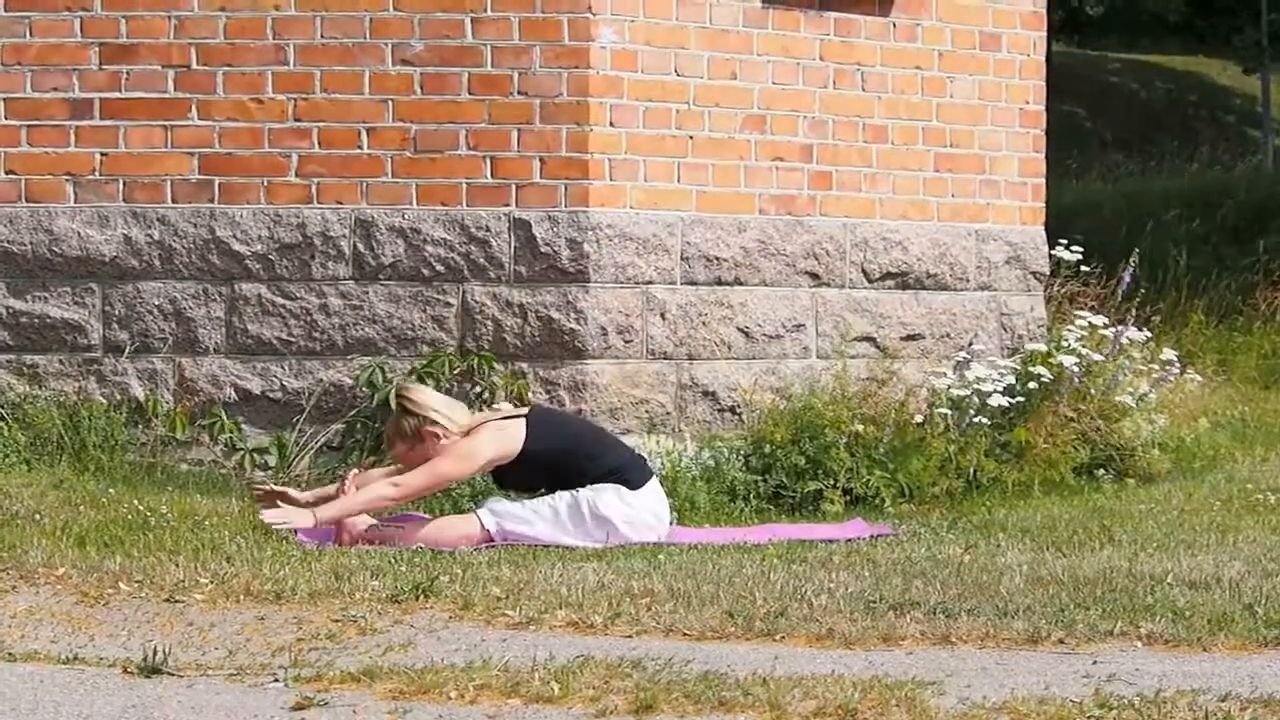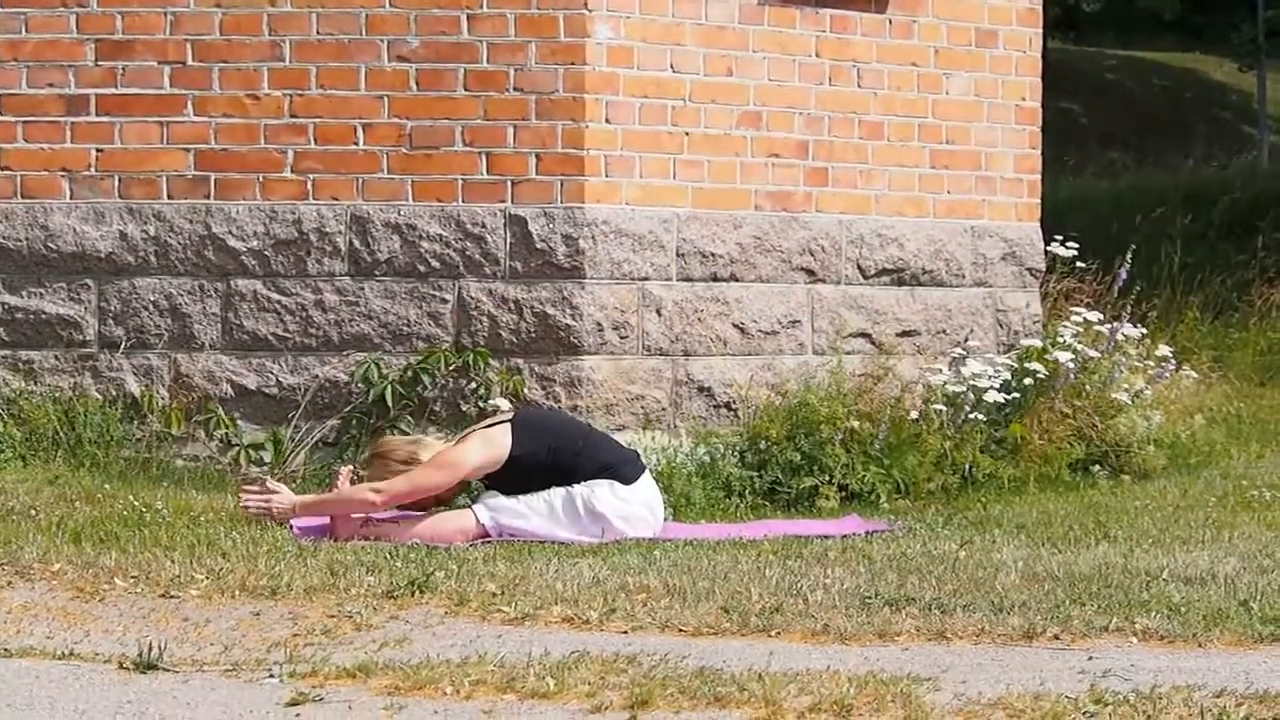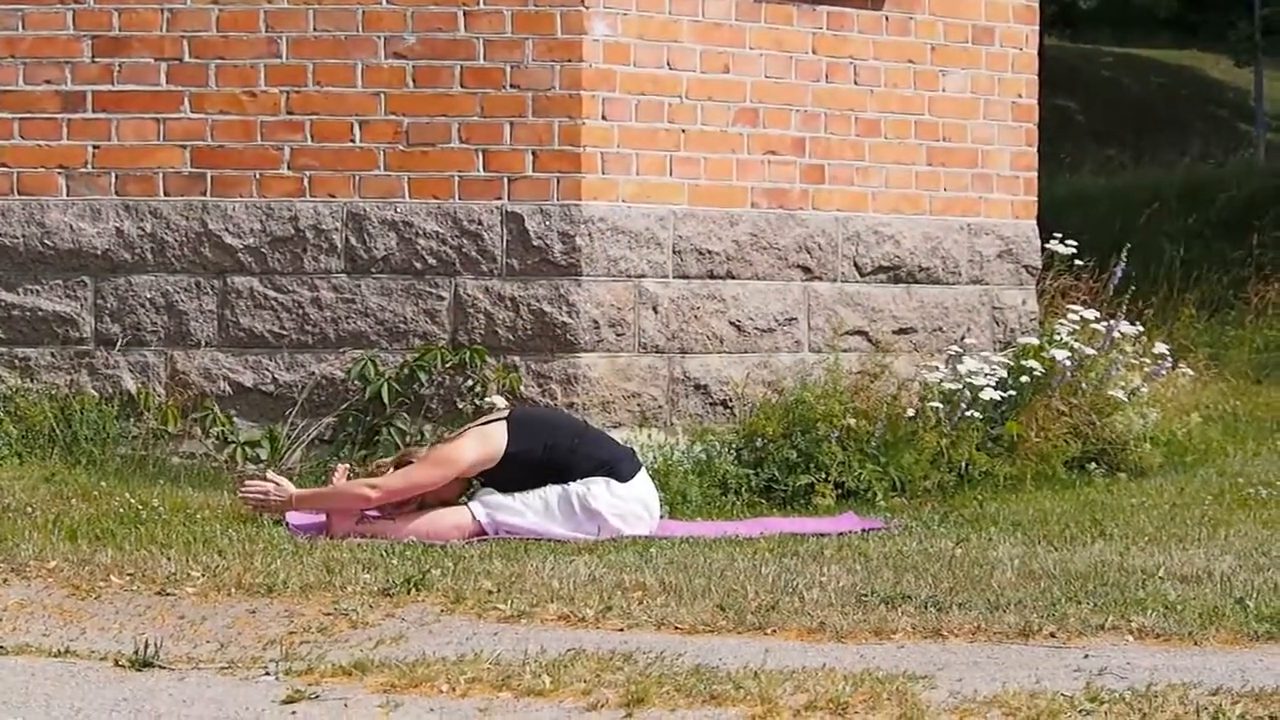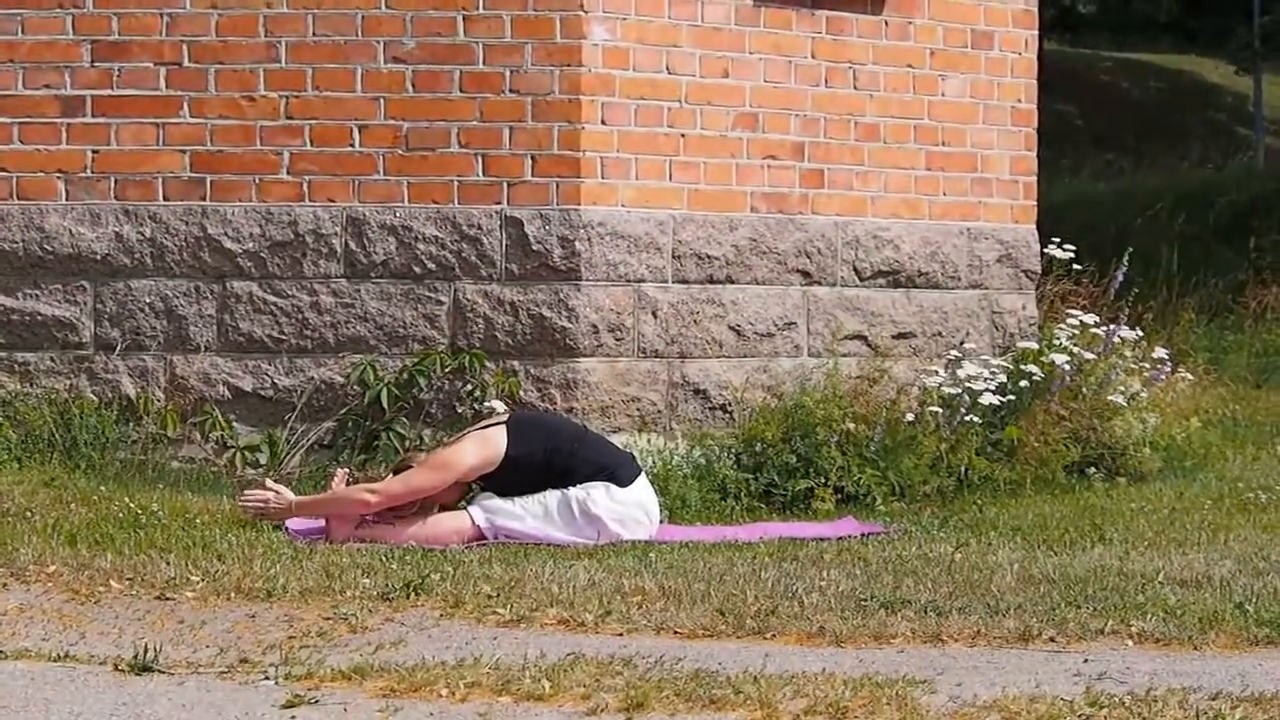
dt=0.4s
person 1, frame 1
left shoulder: (486, 441)
right shoulder: (485, 428)
left elbow: (397, 490)
right elbow: (393, 474)
left wrist: (314, 517)
right wrist: (310, 495)
left hip: (625, 506)
right hip: (624, 502)
left knee: (484, 527)
person 1, frame 2
left shoulder: (472, 454)
right shoulder: (478, 441)
left elbow: (378, 496)
right elbow: (382, 490)
left wrist: (296, 506)
right wrist: (298, 500)
left hip: (618, 503)
right hip: (622, 496)
left knee: (475, 524)
person 1, frame 3
left shoulder: (465, 453)
right shoulder: (473, 441)
left elbow: (373, 491)
right elbow: (380, 488)
left wrist: (293, 499)
left hip: (614, 501)
right hip: (618, 494)
left knee: (474, 520)
person 1, frame 4
left shoulder: (463, 458)
right shoulder: (473, 446)
left elbow: (373, 497)
right elbow: (380, 493)
left wrist: (293, 505)
left hip: (614, 505)
right hip: (616, 498)
left knee: (474, 524)
